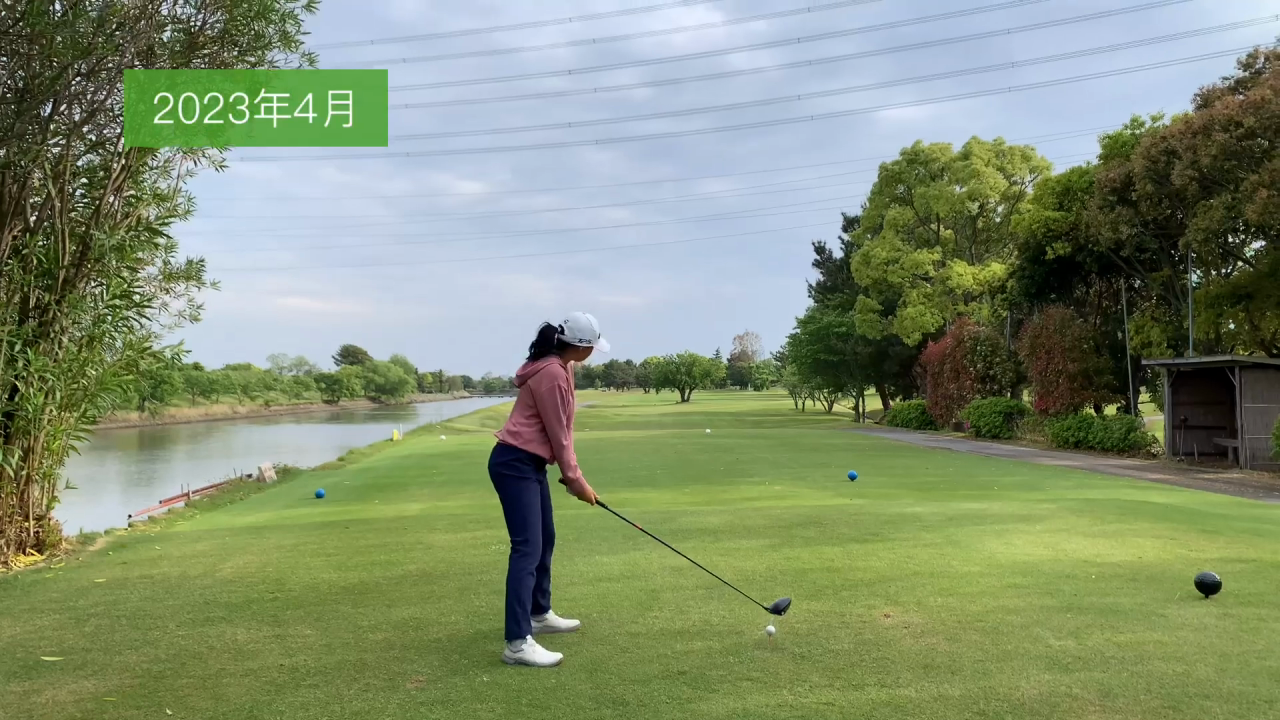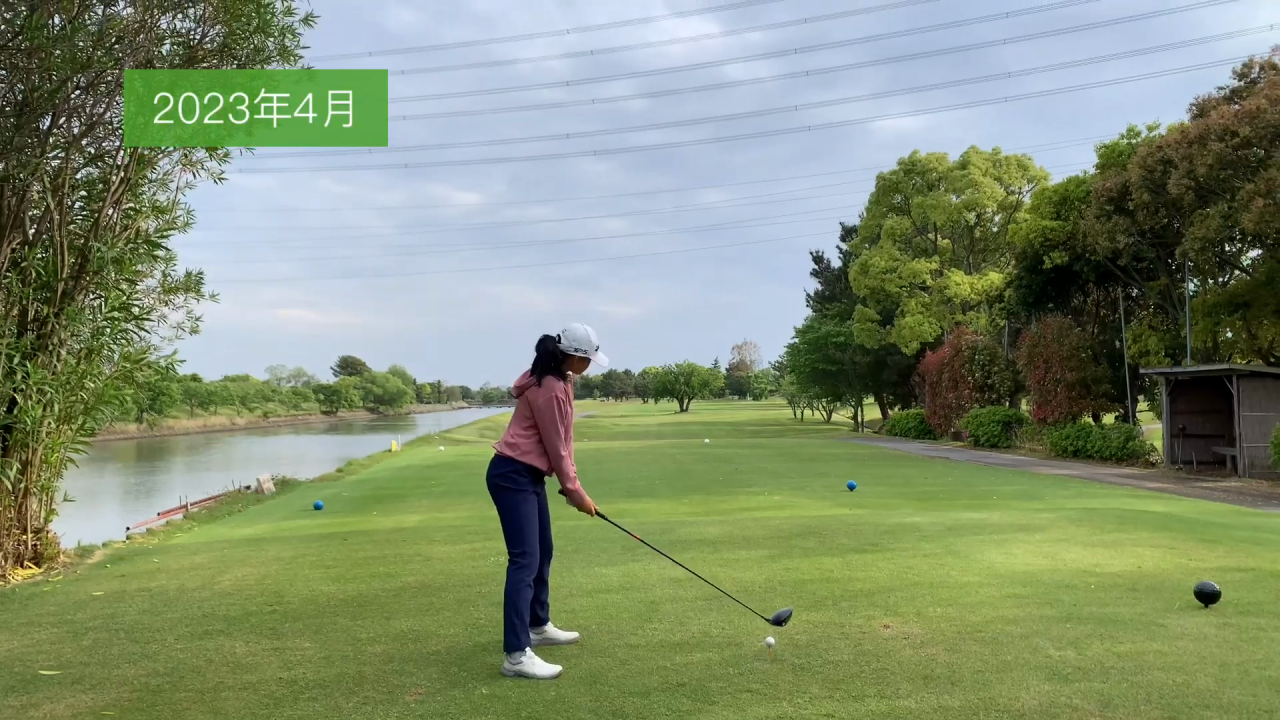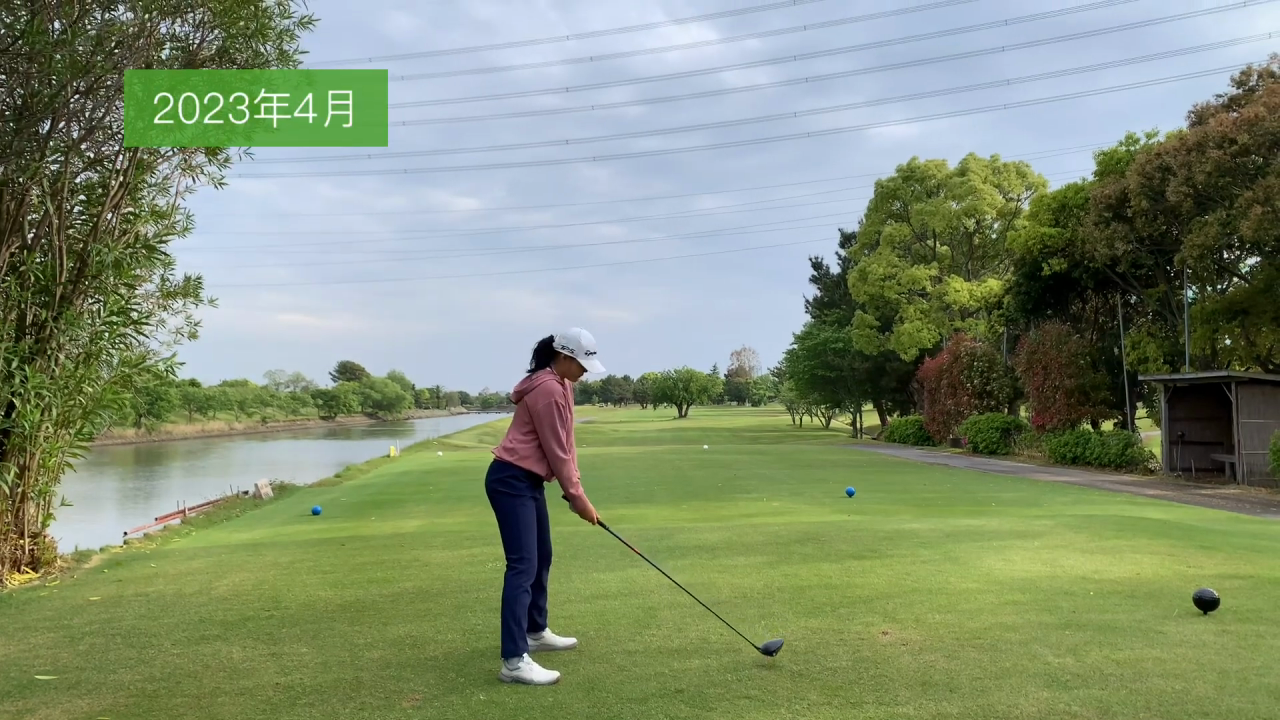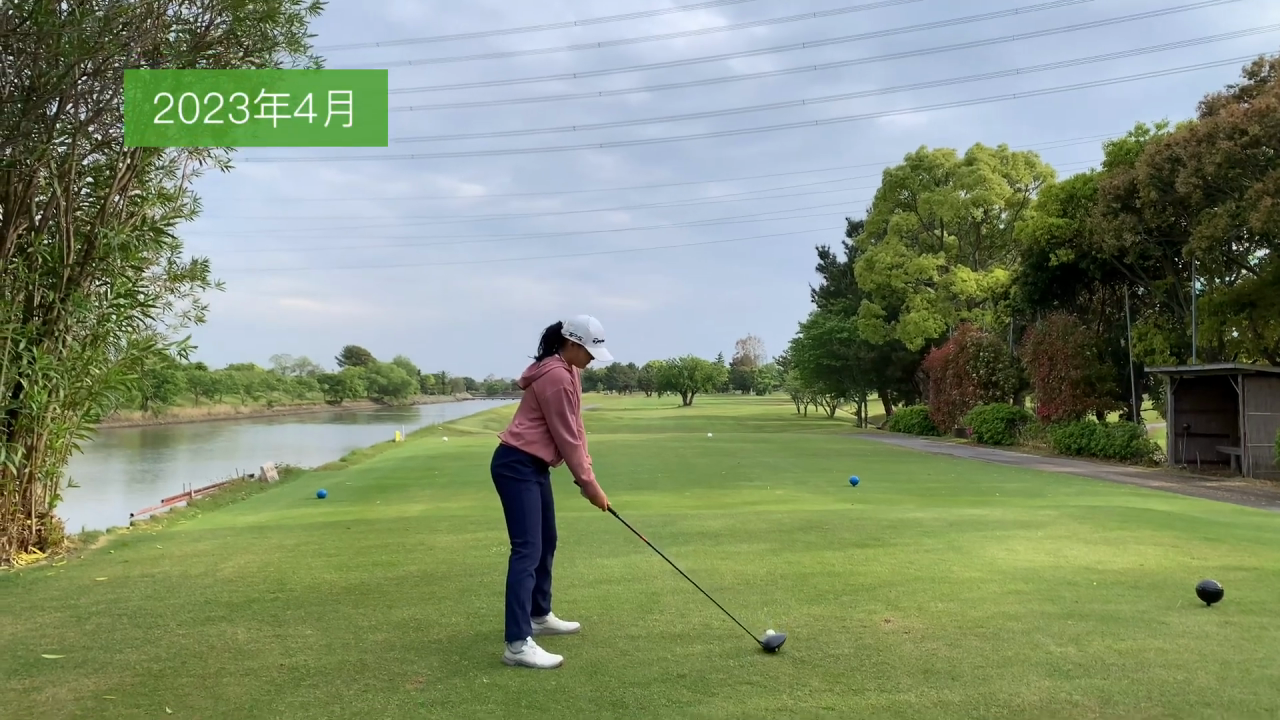
dt=0.5s
person 1, frame 1
left shoulder: (561, 368)
right shoulder: (551, 375)
left elbow: (563, 429)
right elbow: (557, 434)
left wrist: (573, 472)
right wrist: (576, 481)
left hip: (531, 463)
right hip: (514, 463)
left knee: (544, 540)
right knee: (527, 547)
left ankle: (539, 614)
right ankle: (518, 643)
person 1, frame 2
left shoulder: (560, 379)
right shoulder: (549, 387)
left elbow: (563, 439)
right elbow: (555, 446)
left wrist: (573, 482)
right wrist: (575, 492)
left hip: (529, 475)
right hip: (512, 475)
left knee: (542, 551)
right knee: (524, 559)
left ankle: (538, 626)
right ankle: (516, 655)
person 1, frame 3
left shoulder: (560, 385)
right shoulder: (548, 391)
left elbow: (566, 444)
right elbow: (556, 452)
left wrist: (576, 488)
right wrist: (578, 498)
left hip: (528, 480)
right hip: (511, 480)
left knee: (541, 557)
right knee: (523, 565)
left ankle: (536, 632)
right ankle: (514, 661)
person 1, frame 4
left shoulder: (567, 370)
right shoulder: (556, 377)
left elbow: (576, 428)
right elbow: (566, 437)
left wrist: (588, 473)
right wrist: (589, 484)
left hip: (534, 465)
right hip: (517, 465)
left knee: (546, 542)
right knee: (527, 550)
left ankle: (539, 616)
right ankle: (518, 644)
